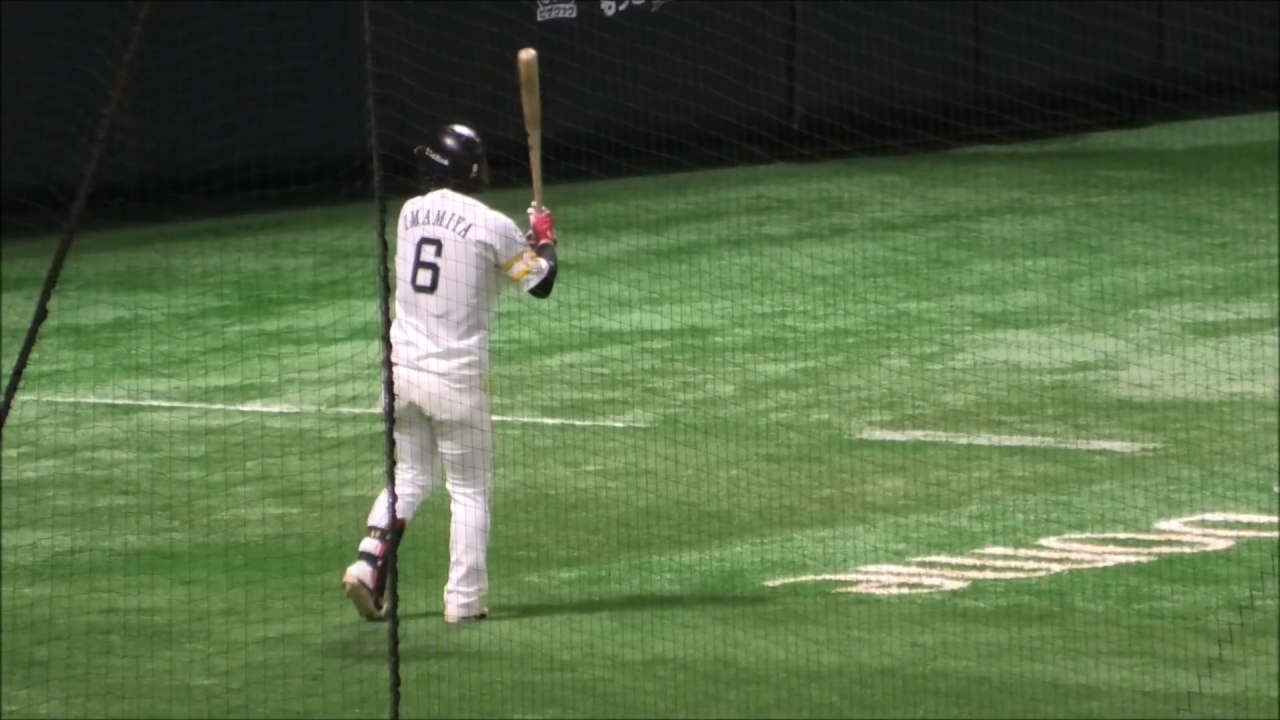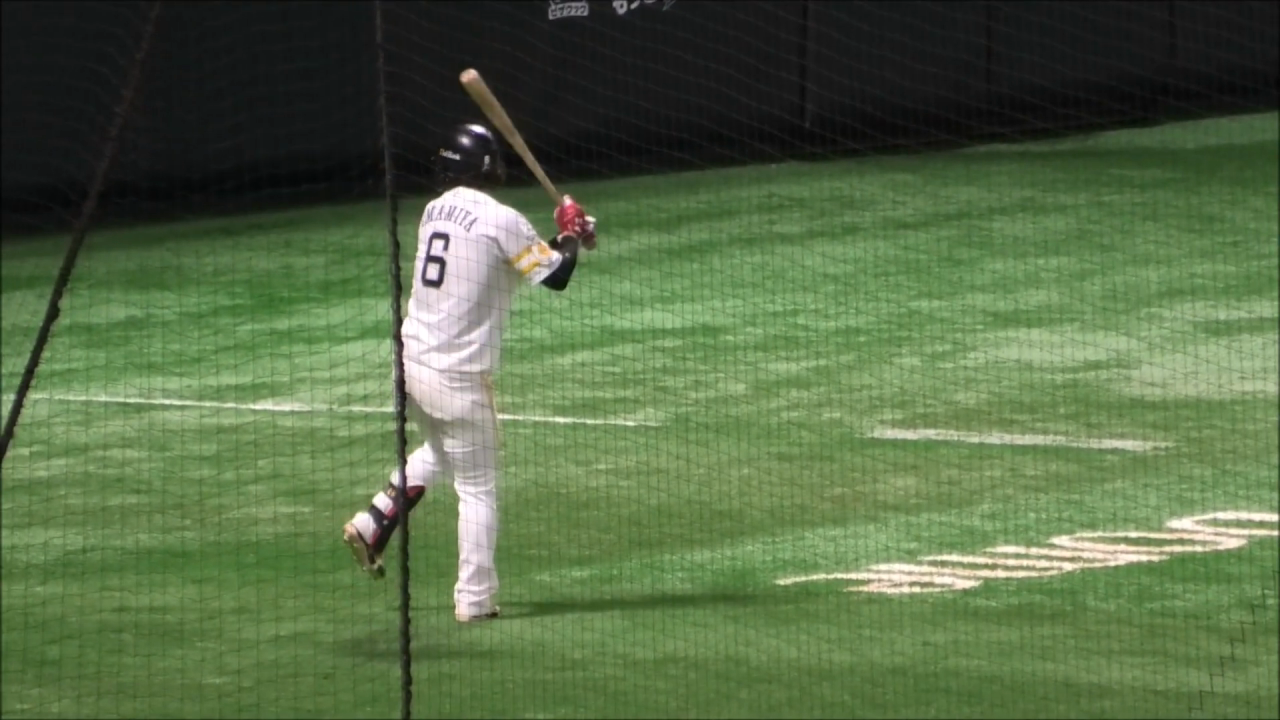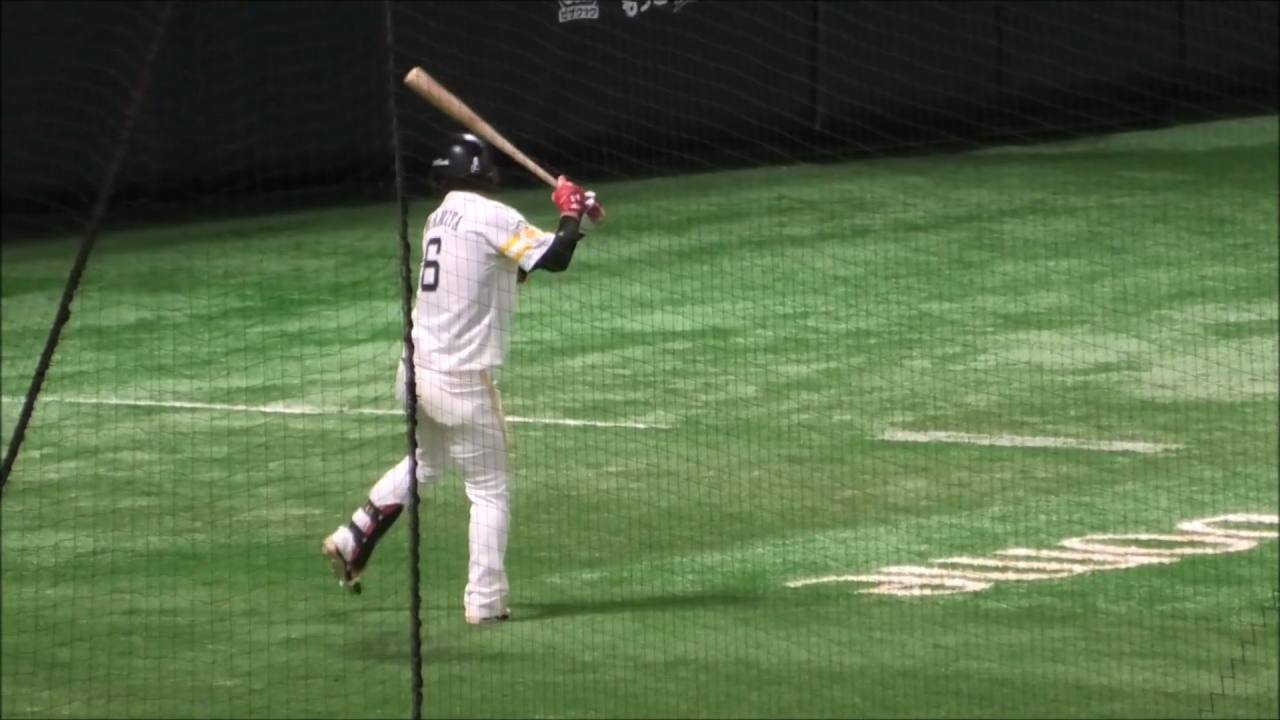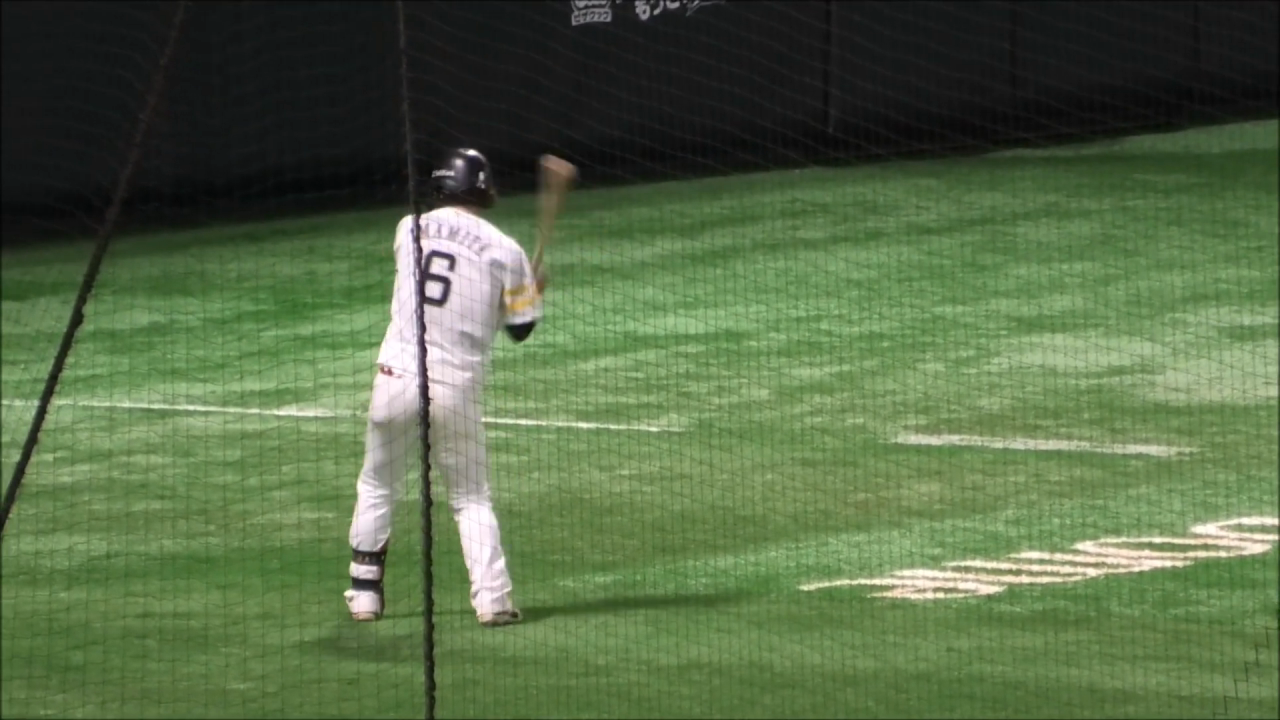
dt=0.3s
person 1, frame 1
left shoulder: (410, 212)
right shoulder: (493, 226)
right elbow: (541, 284)
left wrist: (524, 240)
right wrist: (544, 238)
left hip: (401, 370)
right hip: (454, 379)
left knee: (412, 474)
right knee: (470, 491)
left ankle: (369, 567)
right ankle: (464, 601)
person 1, frame 2
left shoulder: (434, 210)
right shoulder: (502, 219)
right elbow: (556, 277)
left wrist: (554, 239)
right wrist: (571, 233)
left hip: (411, 362)
right hip: (458, 376)
left knee: (437, 451)
right knee: (477, 489)
left ankle: (374, 522)
right ankle: (474, 599)
person 1, frame 3
left shoulder: (439, 217)
right shoulder: (492, 215)
left elbow: (513, 264)
right elbow: (553, 257)
left wrist: (571, 219)
right wrist: (573, 215)
left hip: (413, 370)
right hip: (459, 379)
left knee: (425, 460)
right knee: (488, 490)
left ankle: (352, 541)
right ankle: (484, 600)
person 1, frame 4
left shoulder: (412, 226)
right shoulder: (507, 251)
right elbow: (521, 329)
right wrist: (534, 288)
left hip: (396, 382)
right hip: (455, 391)
left knee: (377, 489)
right knee: (471, 500)
left ankle: (365, 594)
right ankle: (493, 600)
